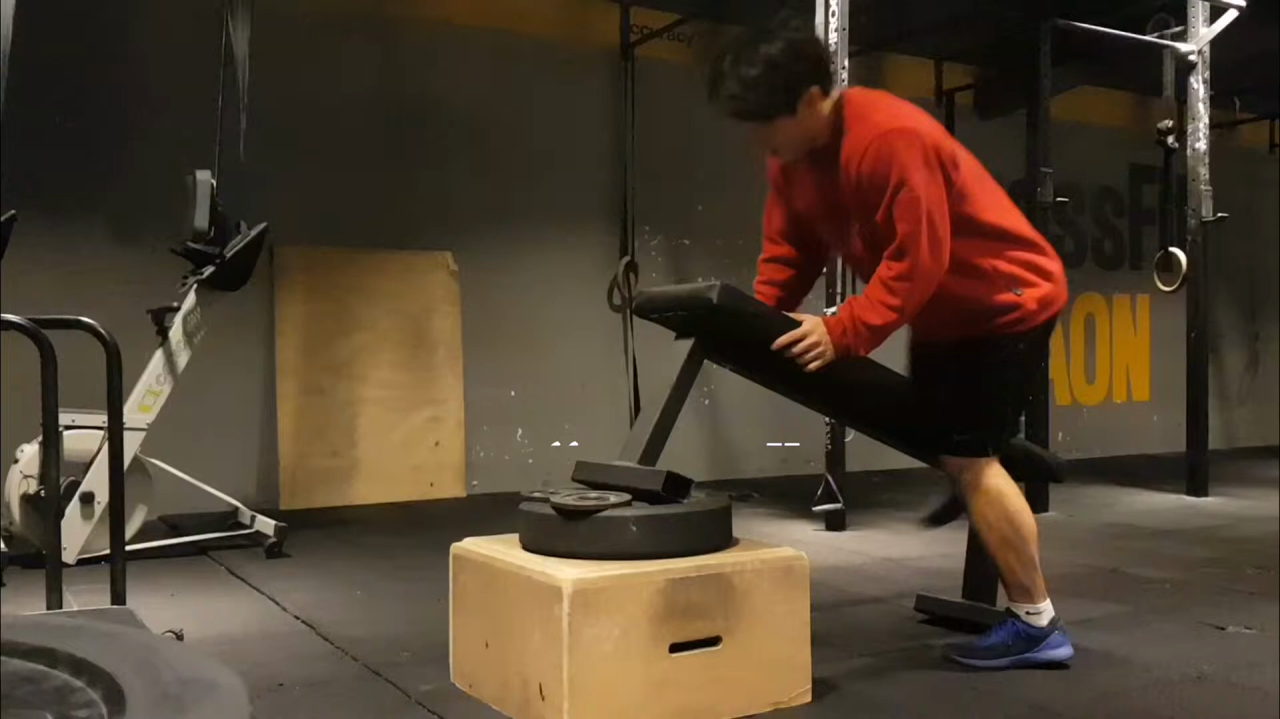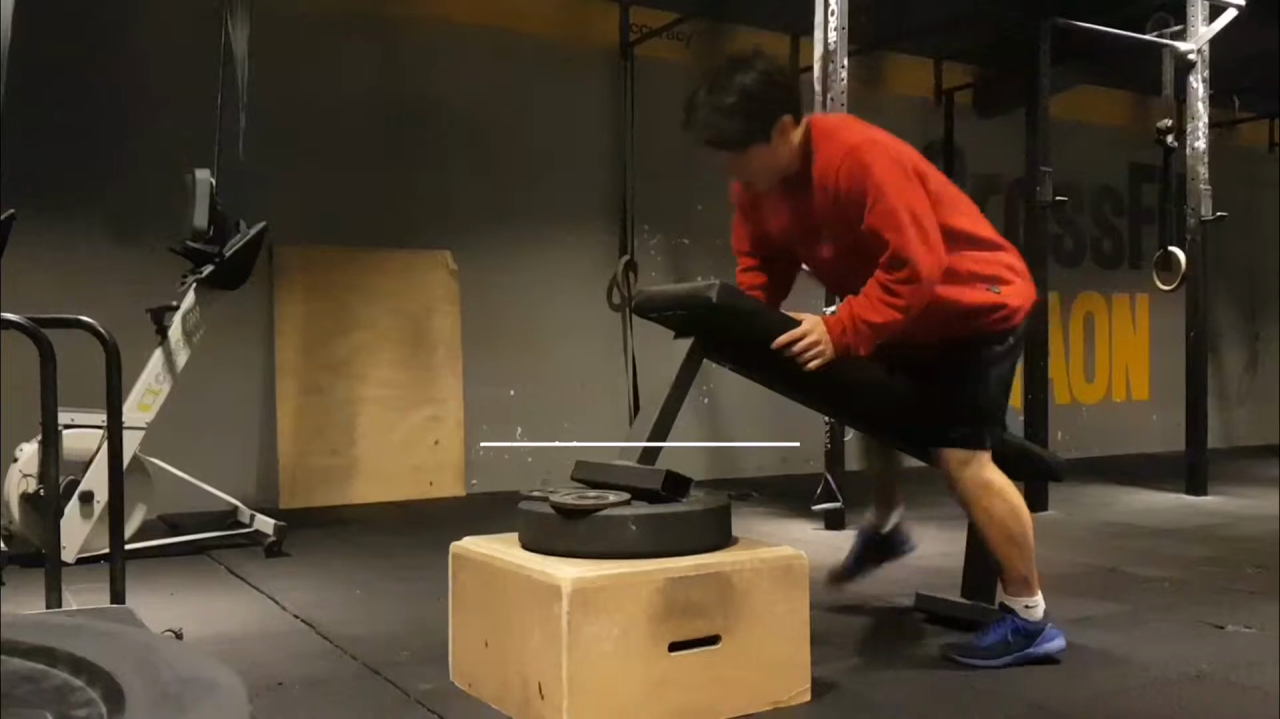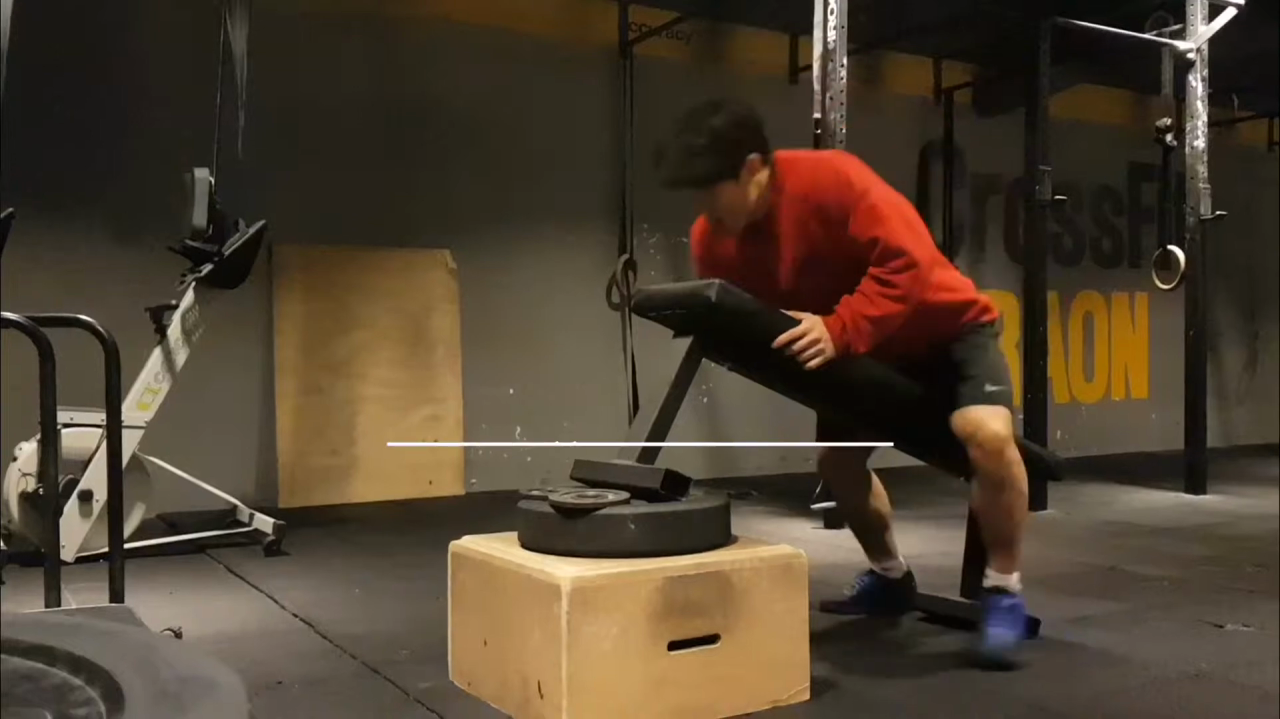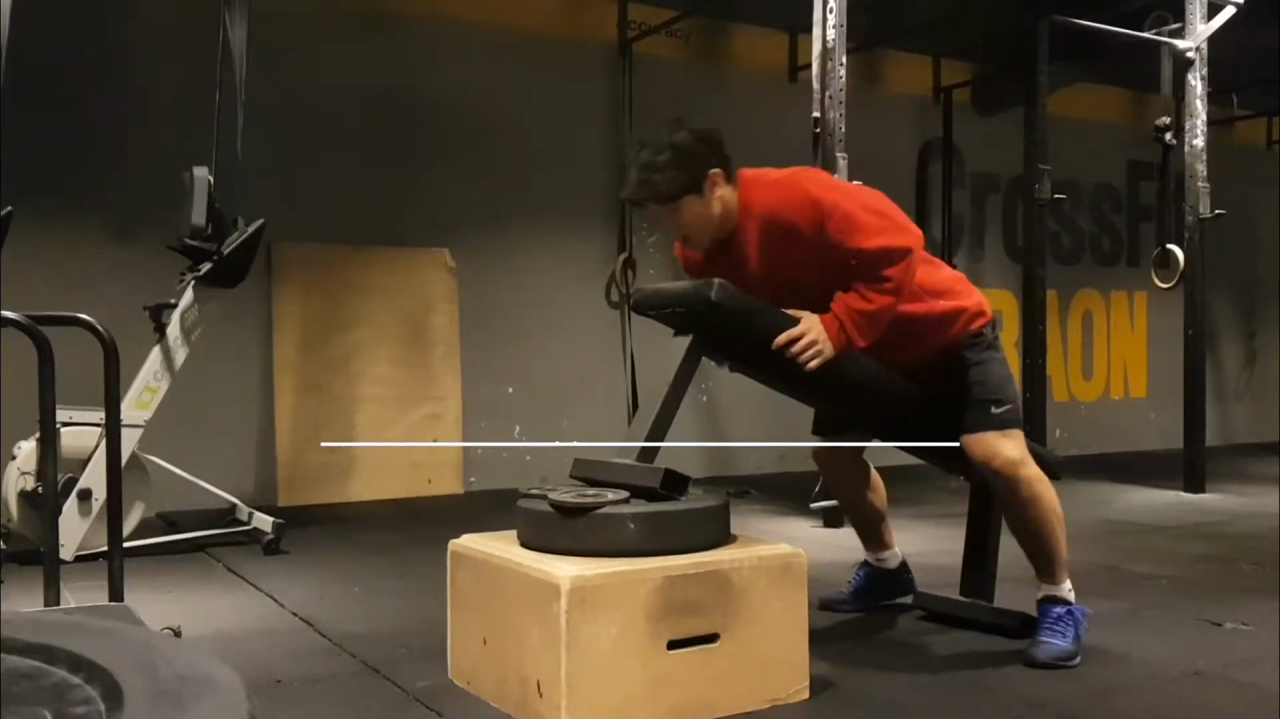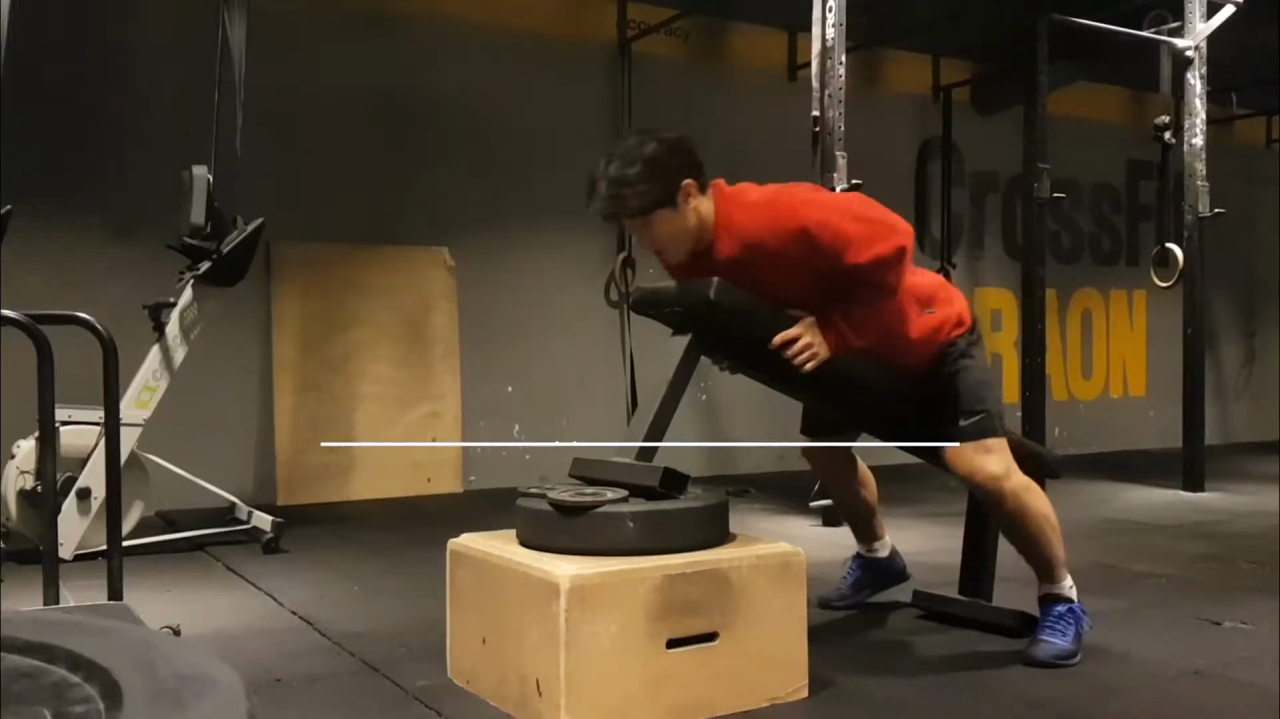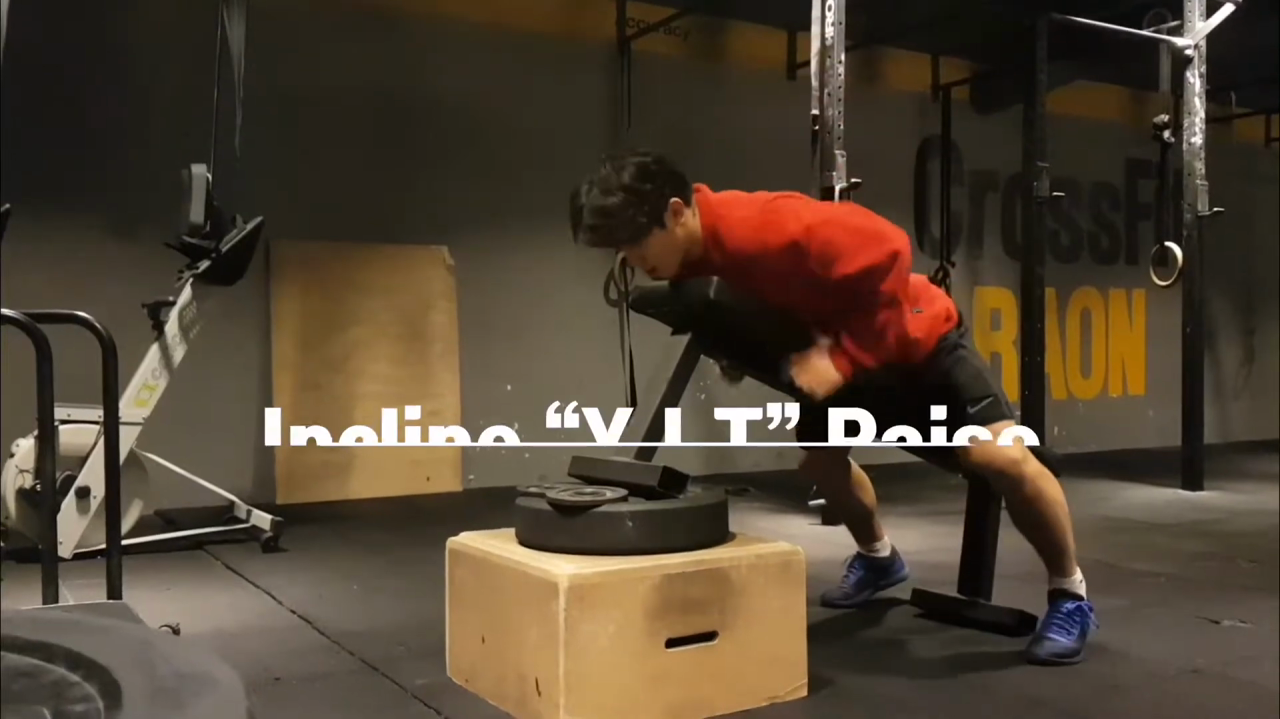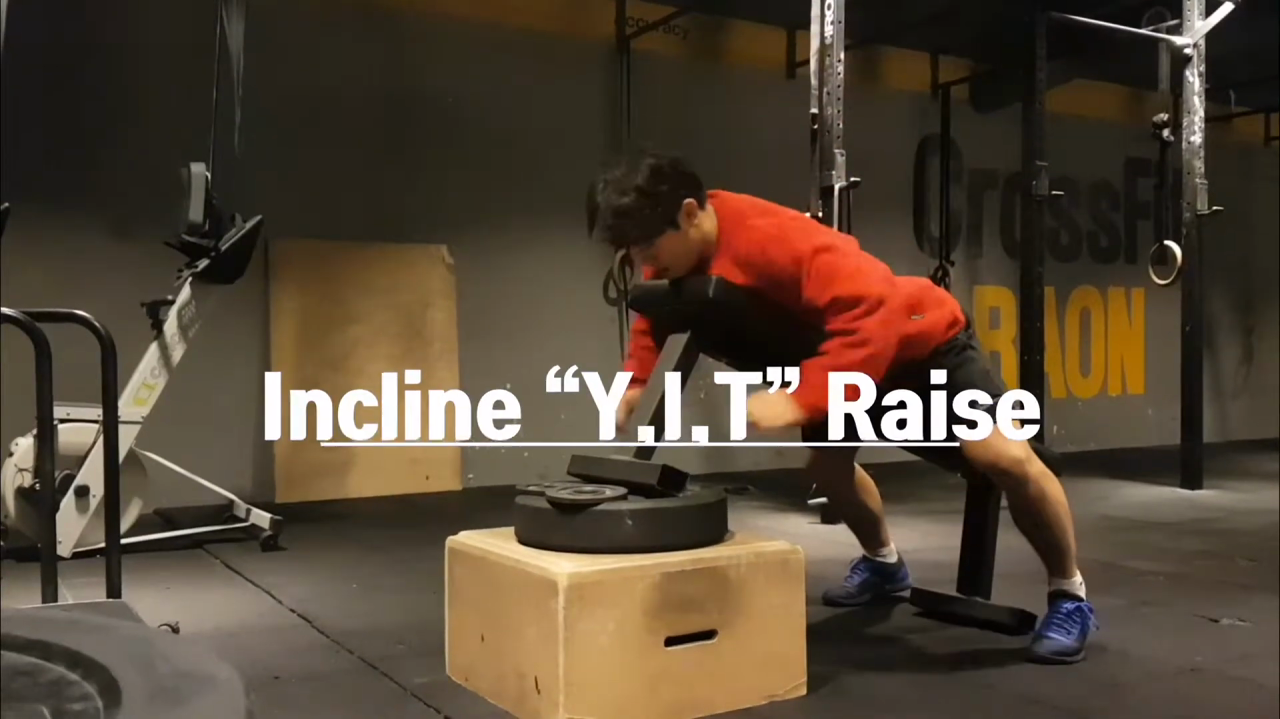
dt=0.2s
person 1, frame 1
left shoulder: (892, 136)
right shoulder: (791, 158)
left elbow: (918, 261)
right elbow: (791, 250)
left wrist: (841, 332)
left hip: (1005, 299)
right hip: (940, 306)
left knee: (968, 460)
right knee: (922, 418)
left ankle: (1036, 625)
person 1, frame 2
left shoulder: (859, 156)
right shoulder: (752, 189)
left elbow: (915, 268)
right elbow: (759, 274)
left wrist: (842, 333)
left hip: (979, 307)
right hip: (903, 322)
left knee: (961, 458)
left ankle: (1027, 619)
right ankle: (884, 527)
person 1, frame 3
left shoulder: (828, 180)
right shoulder: (713, 237)
left elbow: (907, 262)
left wrist: (839, 331)
left hip: (947, 323)
right hip: (868, 350)
left knee: (983, 431)
right knee: (838, 456)
left ankle: (1004, 588)
right ankle: (890, 576)
person 1, frame 4
left shoulder: (794, 196)
right shoulder: (698, 253)
left elbow: (895, 247)
left wrist: (837, 328)
left hip: (948, 328)
right hip: (866, 349)
left knee: (1001, 456)
right knee: (833, 451)
left ankle: (1060, 600)
right ankle: (885, 568)
person 1, frame 5
left shoulder: (769, 216)
right shoulder: (689, 253)
left elbow: (888, 241)
right elbow: (743, 300)
left wrist: (834, 334)
left hip: (930, 337)
right hip: (849, 352)
left knee: (987, 470)
right knee: (824, 451)
left ankle: (1062, 600)
right ankle: (878, 558)
person 1, frame 6
left shoulder: (755, 226)
right shoulder: (675, 252)
left elbow: (884, 251)
left wrist: (845, 358)
left hip: (916, 338)
right hip: (831, 355)
left knee: (1002, 459)
right knee: (818, 459)
left ankle: (1070, 596)
right ankle: (878, 557)
person 1, frame 7
left shoulder: (773, 237)
right shoulder: (676, 259)
left elbow: (873, 314)
right elbow: (652, 326)
left wrist: (801, 399)
right wrist: (635, 384)
left hip: (924, 342)
right hip: (850, 358)
left knee: (1006, 459)
right knee: (825, 462)
left ankle: (1070, 596)
right ankle: (883, 562)
